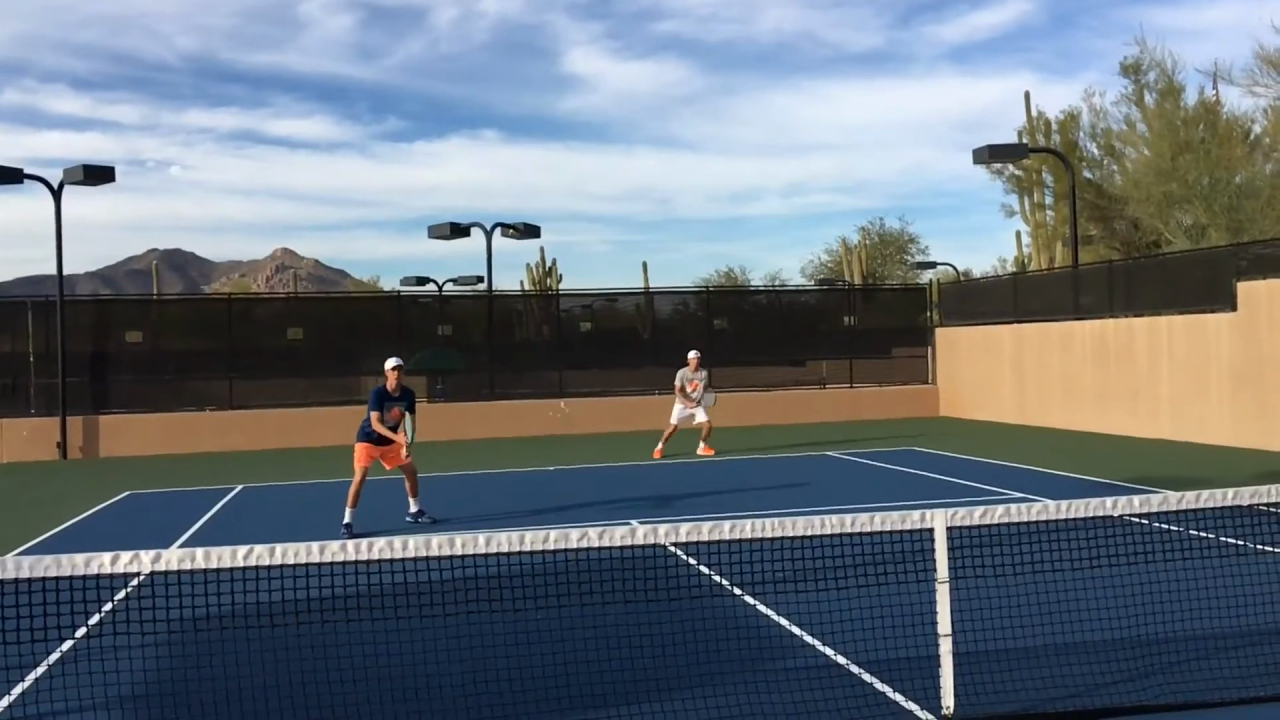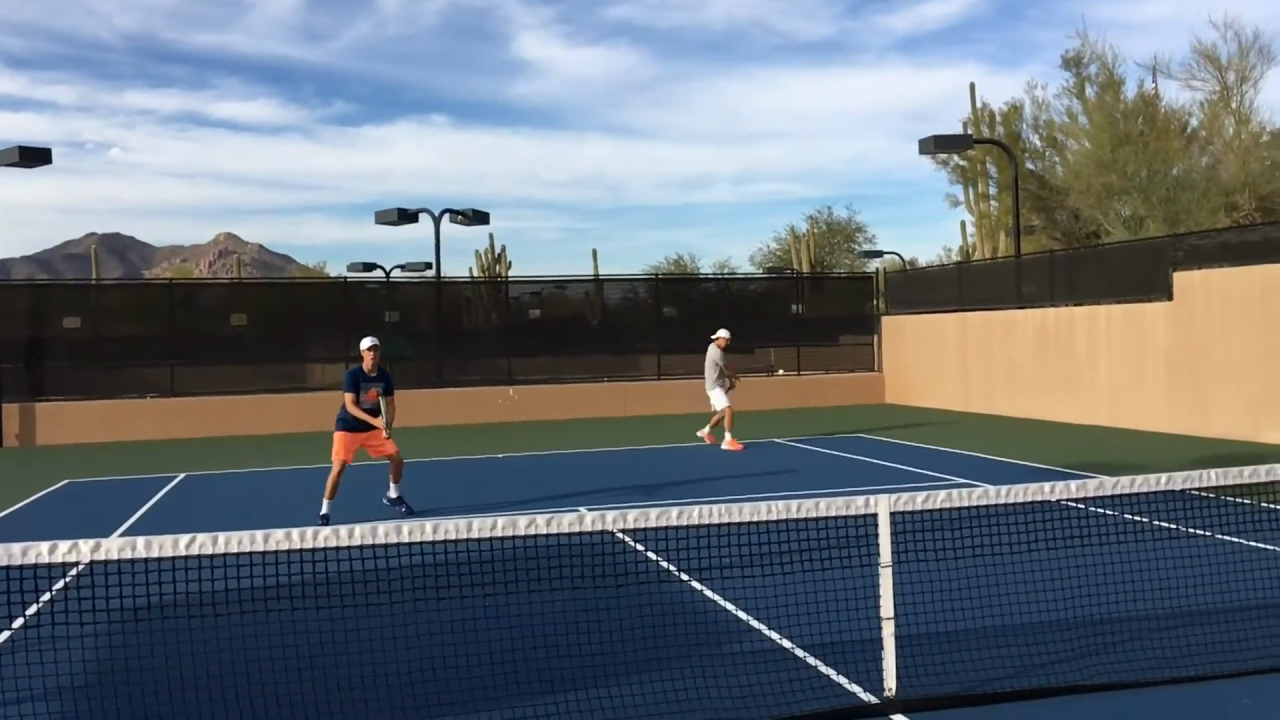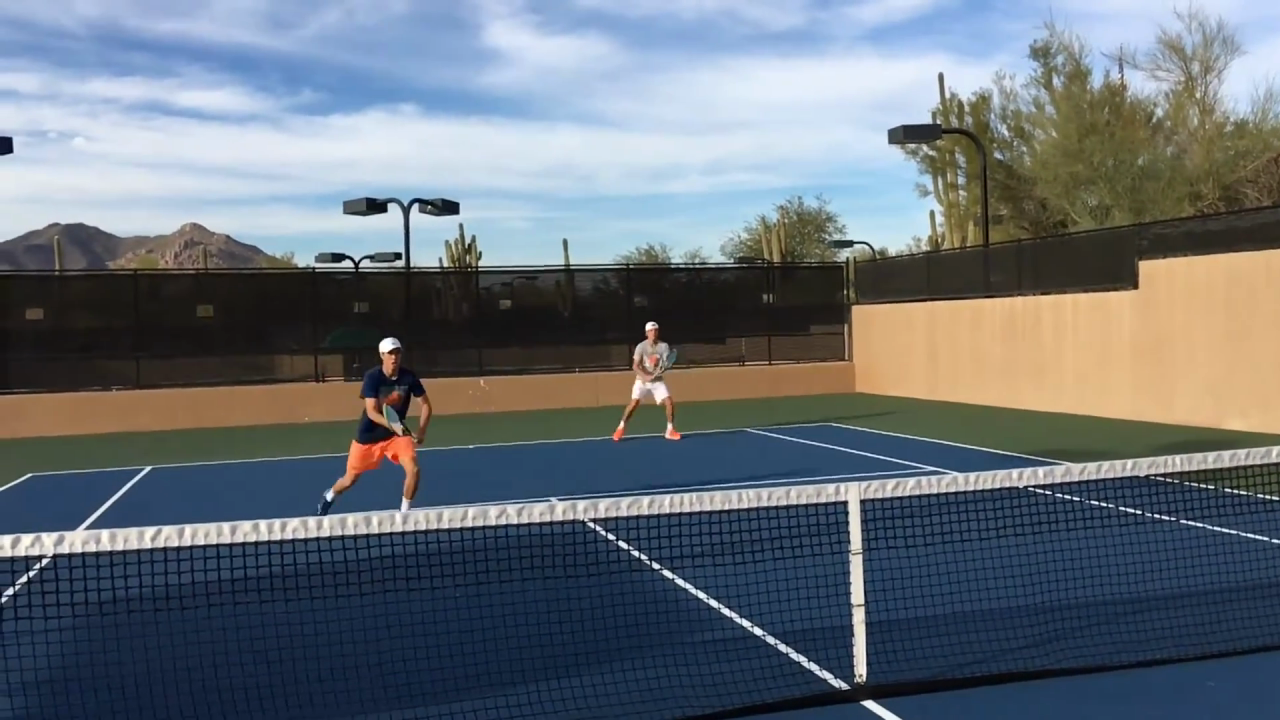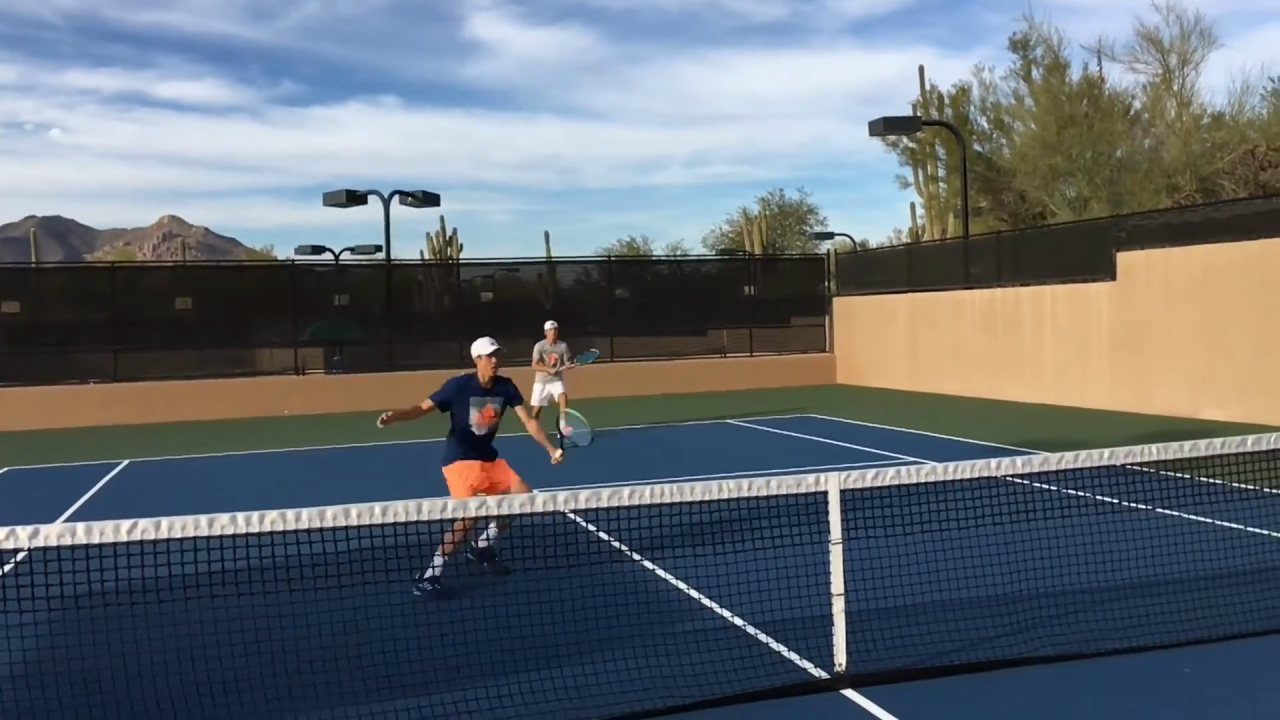
dt=1s
person 1, frame 1
left shoulder: (409, 394)
right shoulder: (377, 394)
right elbow: (375, 423)
left wrist: (406, 444)
right wrist: (398, 437)
left hip: (391, 441)
right hip: (368, 440)
left knee: (411, 471)
right knee: (360, 477)
left ankle: (414, 512)
right ankle: (347, 522)
person 1, frame 2
left shoulder: (384, 375)
right shoulder: (352, 375)
left elbow: (390, 404)
right elbow: (350, 406)
left wrist: (387, 425)
right wrist: (374, 420)
left hip: (373, 428)
right hip: (347, 428)
left knee: (397, 458)
right knee: (338, 468)
left ankle: (393, 495)
right ankle: (325, 512)
person 1, frame 3
left shoulder: (410, 377)
right shoulder: (372, 377)
left elbow: (426, 405)
right elbow: (371, 412)
left wrist: (421, 430)
right wrist: (393, 425)
left hip: (396, 433)
right hip: (368, 435)
left knee: (413, 469)
right knee: (351, 479)
left ankle: (404, 511)
right ankle: (329, 497)
person 1, frame 4
left shoulder: (505, 387)
right shoulder: (456, 386)
left elbow: (527, 419)
right elbow: (421, 408)
left wrist: (550, 447)
right wrist: (392, 416)
left hip: (487, 456)
right hip: (460, 458)
left knee: (522, 493)
right knee: (470, 516)
left ankle: (483, 545)
right ankle: (432, 574)
